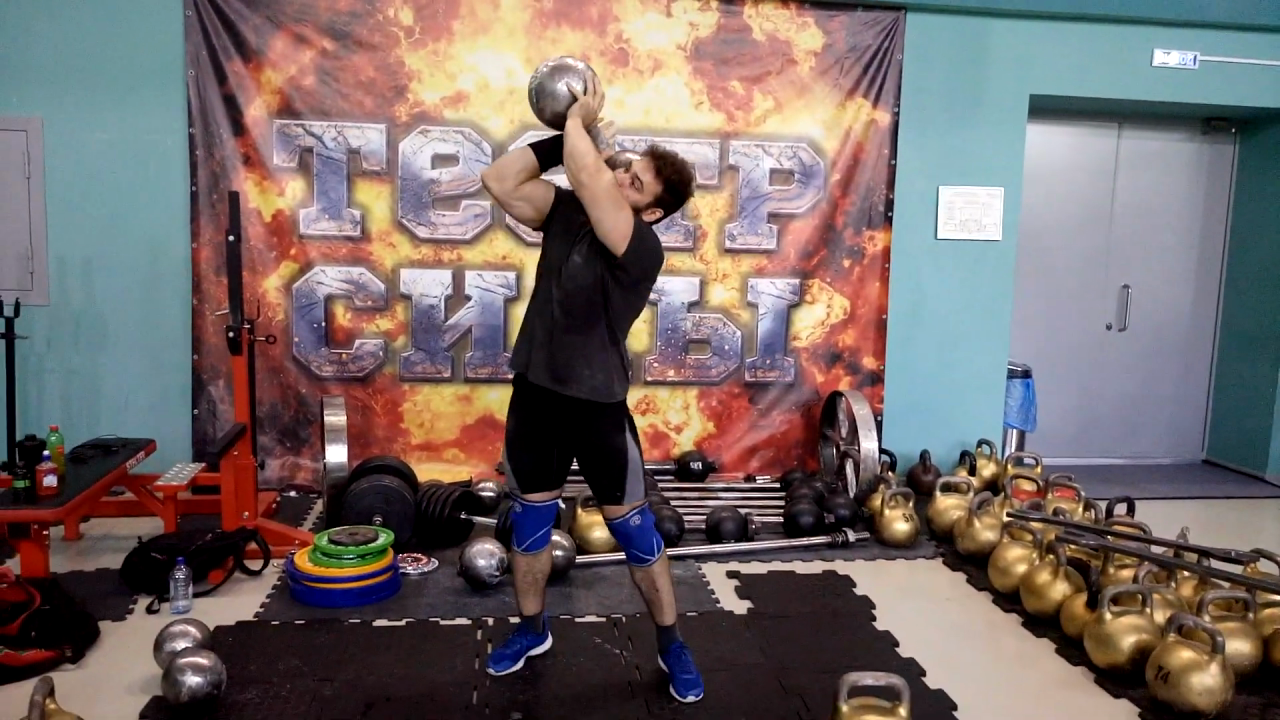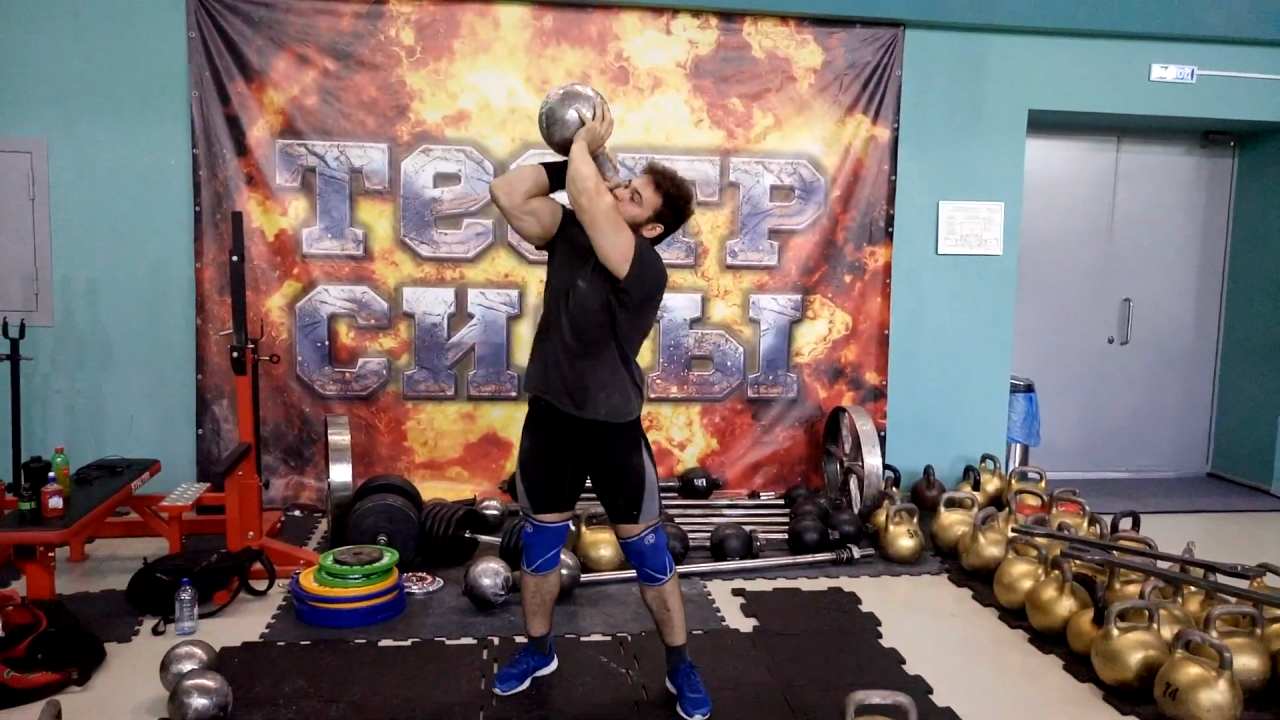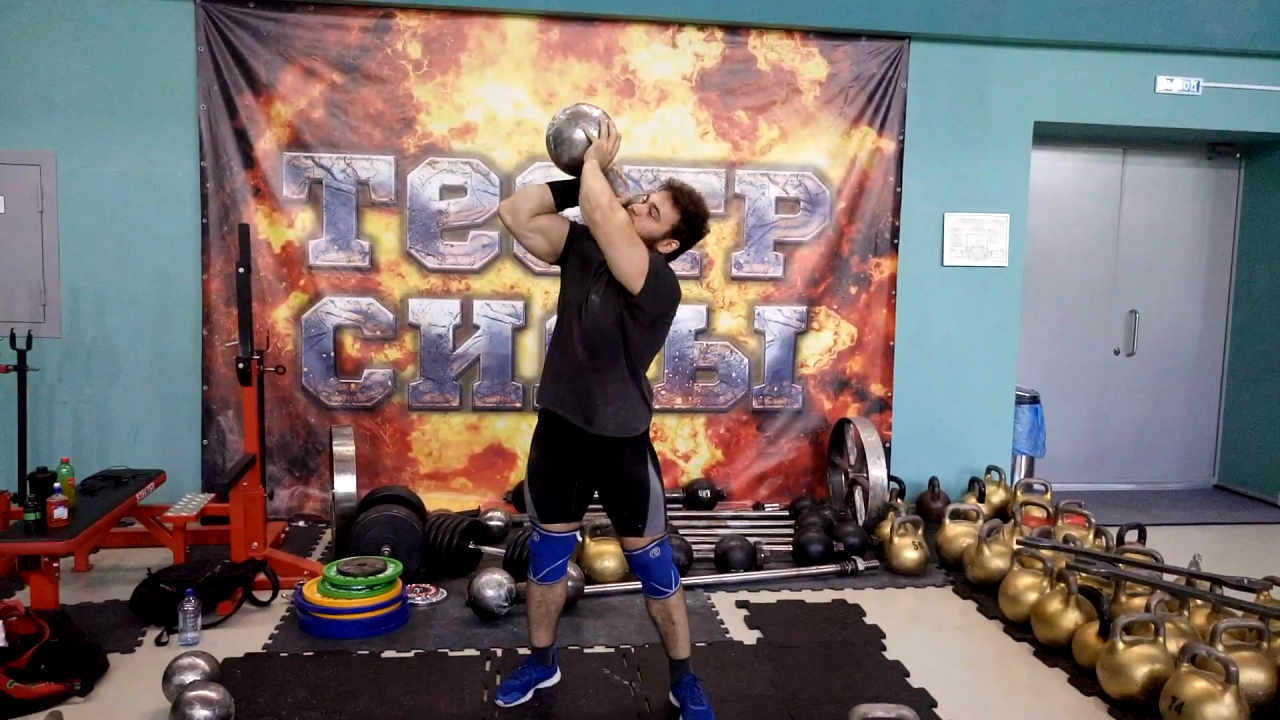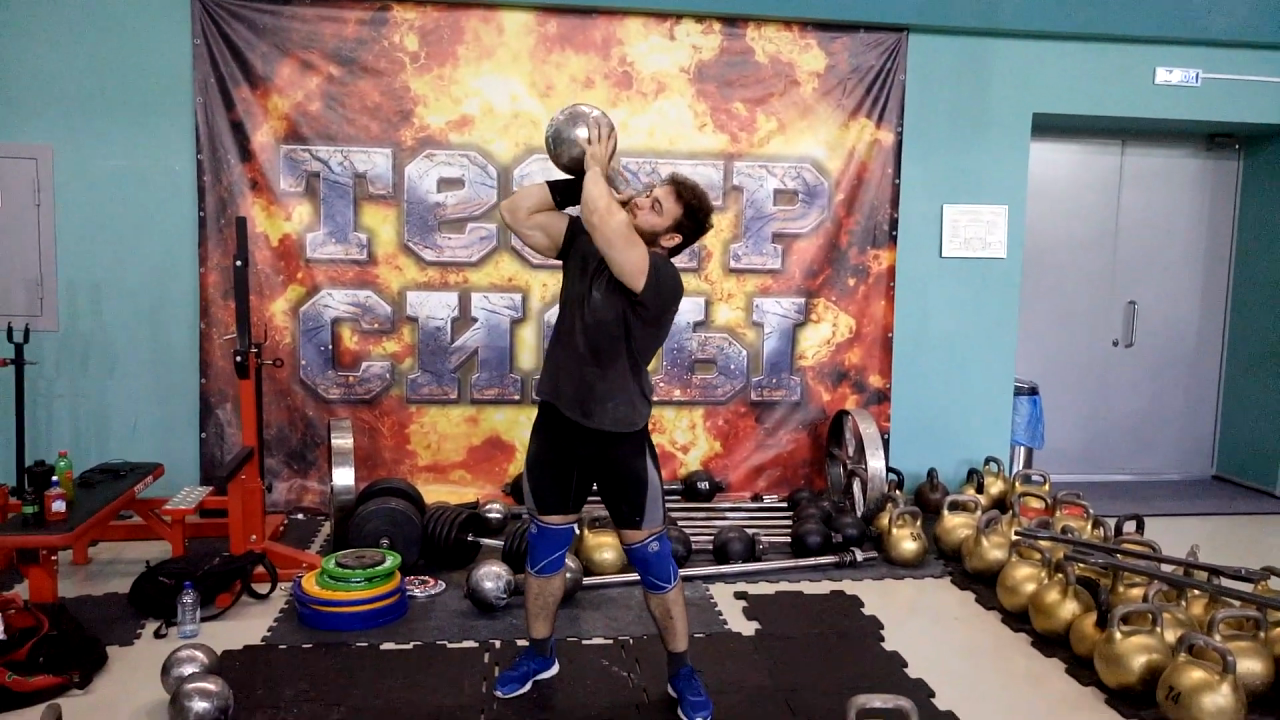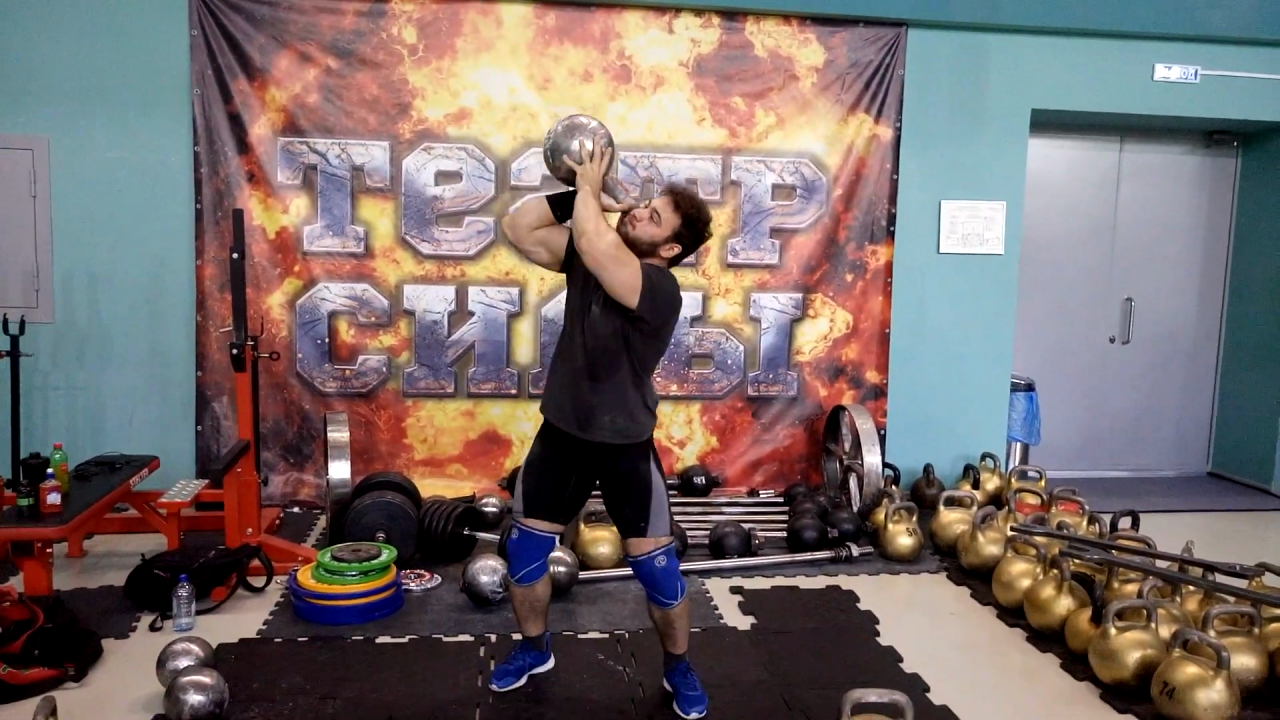
dt=0.2s
person 1, frame 1
left shoulder: (642, 248)
right shoulder: (565, 211)
left elbow: (589, 178)
right elbow: (498, 181)
left wrist: (578, 119)
right wrist: (560, 139)
left hip: (598, 403)
right hip: (536, 394)
left knee: (632, 529)
right knee: (530, 520)
left ankle: (672, 645)
right ankle: (532, 628)
person 1, frame 2
left shoulder: (645, 268)
right shoulder: (569, 234)
left elbow: (587, 199)
right elbow: (506, 192)
left wrist: (585, 145)
right wrist: (576, 157)
left hip: (612, 426)
right hip: (549, 416)
left knee: (645, 548)
right knee: (541, 542)
left ankle: (680, 665)
right ankle: (538, 649)
person 1, frame 3
left shoulder: (659, 284)
right shoulder: (582, 249)
left elbow: (603, 218)
right elbow: (514, 211)
left wrist: (594, 160)
right wrist: (582, 182)
left hip: (620, 439)
right hip: (559, 428)
left knee: (649, 560)
right knee: (548, 552)
right ankle: (541, 661)
person 1, frame 4
left shoulder: (661, 279)
right shoulder: (583, 243)
left elbow: (603, 221)
right elbow: (515, 211)
left wrist: (595, 164)
right wrist: (581, 180)
left hip: (619, 432)
right hip: (558, 420)
left knee: (649, 553)
right knee: (545, 543)
left ankle: (680, 670)
right ankle: (539, 653)
person 1, frame 5
left shoulder: (659, 290)
right shoulder: (589, 256)
left elbow: (595, 246)
right elbow: (518, 226)
left wrist: (587, 188)
right wrist: (582, 194)
left hip: (624, 444)
right hip: (562, 432)
left knee: (656, 568)
right knee: (524, 551)
left ankle: (677, 665)
right ankle: (534, 647)
